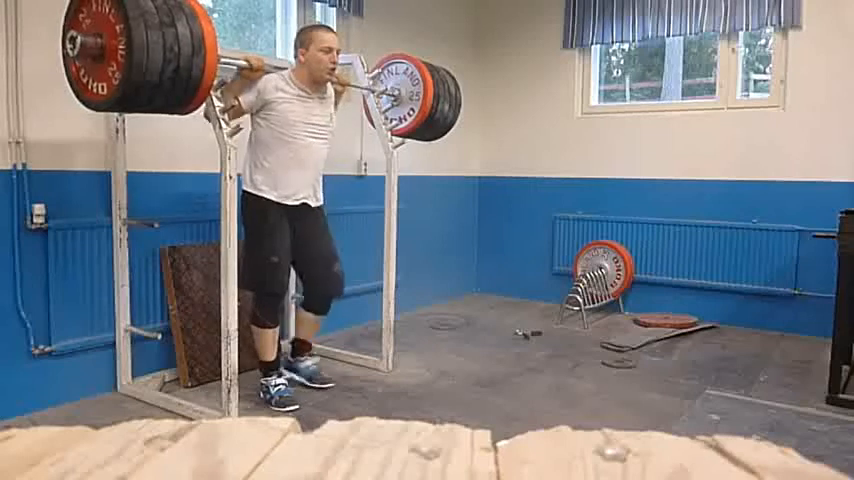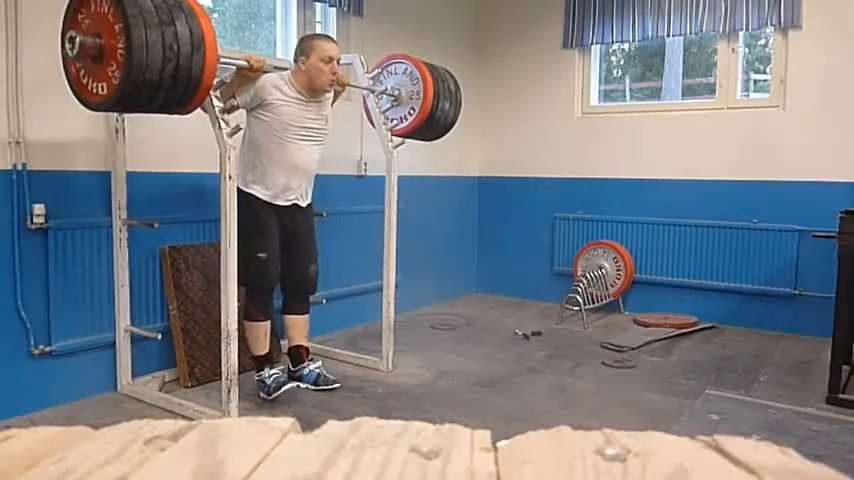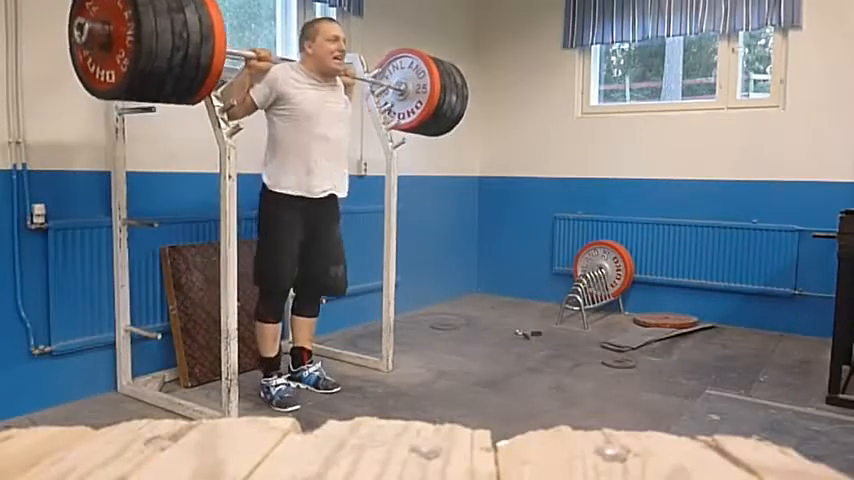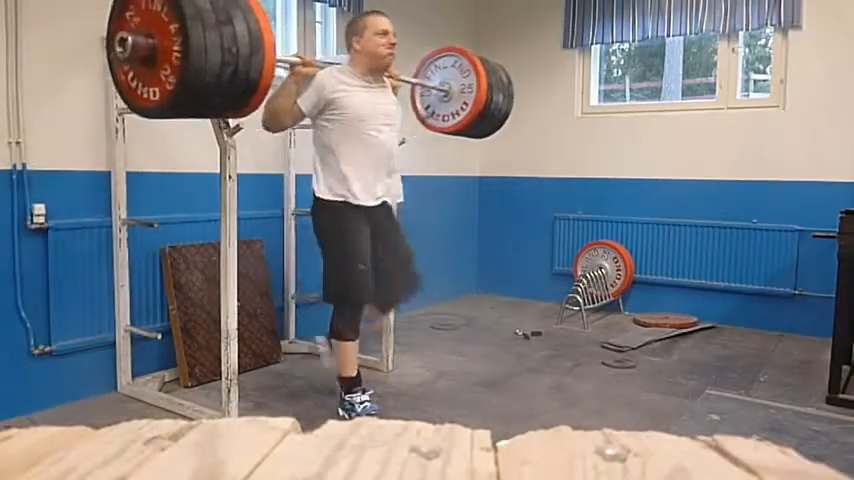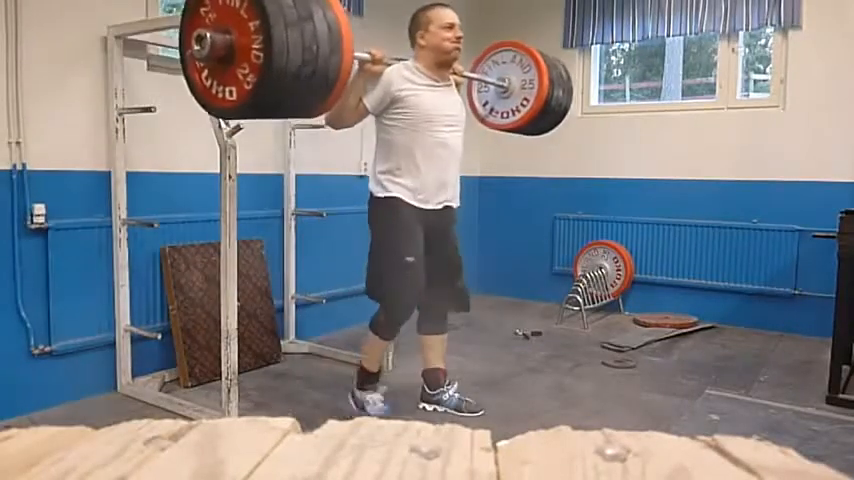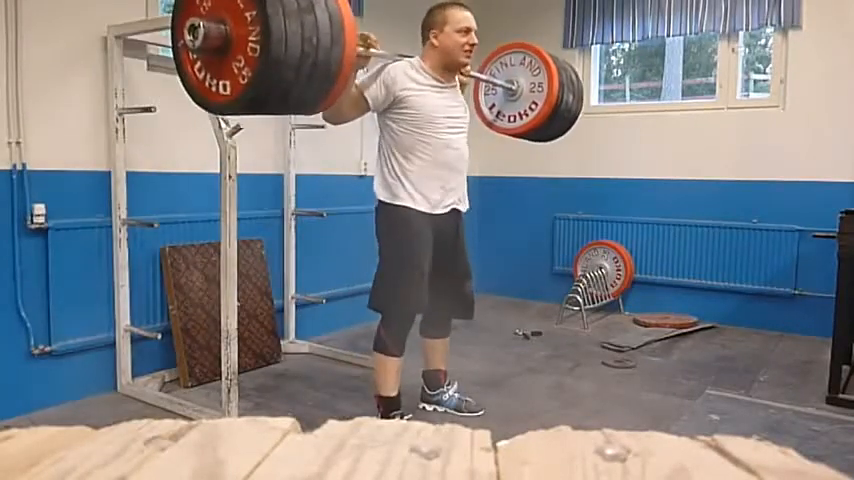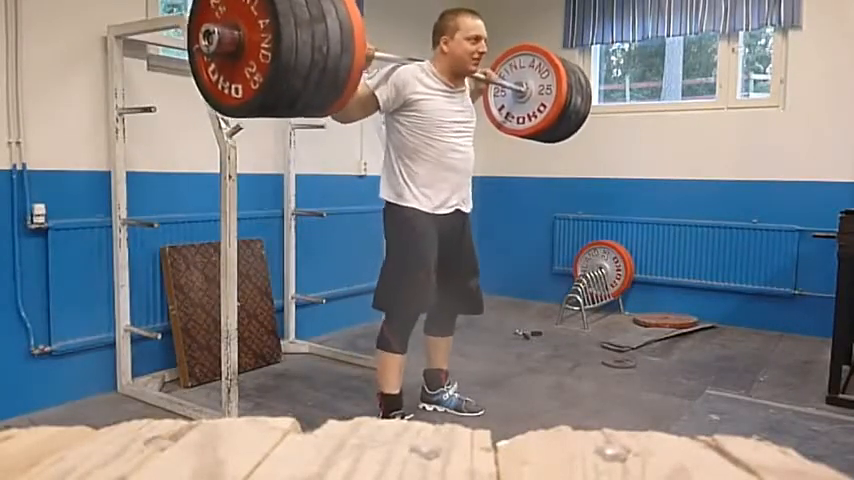
dt=0.7s
person 1, frame 1
left shoulder: (328, 94)
right shoulder: (269, 86)
right wrist: (243, 77)
left hip: (310, 204)
right hip: (268, 203)
left knee: (327, 284)
right knee: (270, 291)
left ankle: (298, 356)
right ankle: (271, 377)
person 1, frame 2
left shoulder: (325, 97)
right shoulder: (267, 87)
left wrist: (338, 93)
right wrist: (241, 76)
left hip: (299, 204)
right hip: (259, 201)
left knee: (301, 285)
right knee: (261, 285)
left ankle: (301, 364)
right ankle: (265, 370)
person 1, frame 3
left shoulder: (339, 86)
right shoulder: (280, 77)
right elbow: (228, 110)
left wrist: (349, 86)
right wrist: (249, 72)
left hip: (326, 199)
right hip: (285, 198)
left knee: (315, 285)
right knee: (275, 287)
left ankle: (302, 363)
right ankle: (271, 376)
person 1, frame 4
left shoulder: (387, 88)
right shoulder: (328, 83)
right elbow: (273, 122)
right wrist: (295, 78)
left hip: (380, 203)
right hip: (340, 205)
left knee: (399, 283)
right knee: (351, 294)
left ankle: (342, 356)
right ankle: (351, 392)
person 1, frame 5
left shoulder: (451, 86)
right shoulder: (394, 79)
right elbow: (337, 119)
right wrist: (362, 75)
left hip: (441, 207)
right hip: (398, 204)
left knee: (439, 299)
right knee: (400, 299)
left ankle: (436, 387)
right ankle: (365, 386)
person 1, frame 6
left shoulder: (453, 85)
right shoulder: (396, 76)
right elbow: (335, 114)
right wrist: (350, 67)
left hip: (449, 212)
right hip: (406, 212)
left knee: (444, 303)
right knee: (400, 310)
left ankle: (436, 389)
right ankle: (389, 413)
person 1, frame 7
left shoulder: (462, 87)
right shoulder: (406, 79)
right elbow: (344, 112)
left wrist: (481, 87)
left hip: (455, 212)
right hip: (412, 212)
left knee: (450, 301)
right knee: (403, 309)
left ankle: (437, 388)
right ankle: (390, 412)
